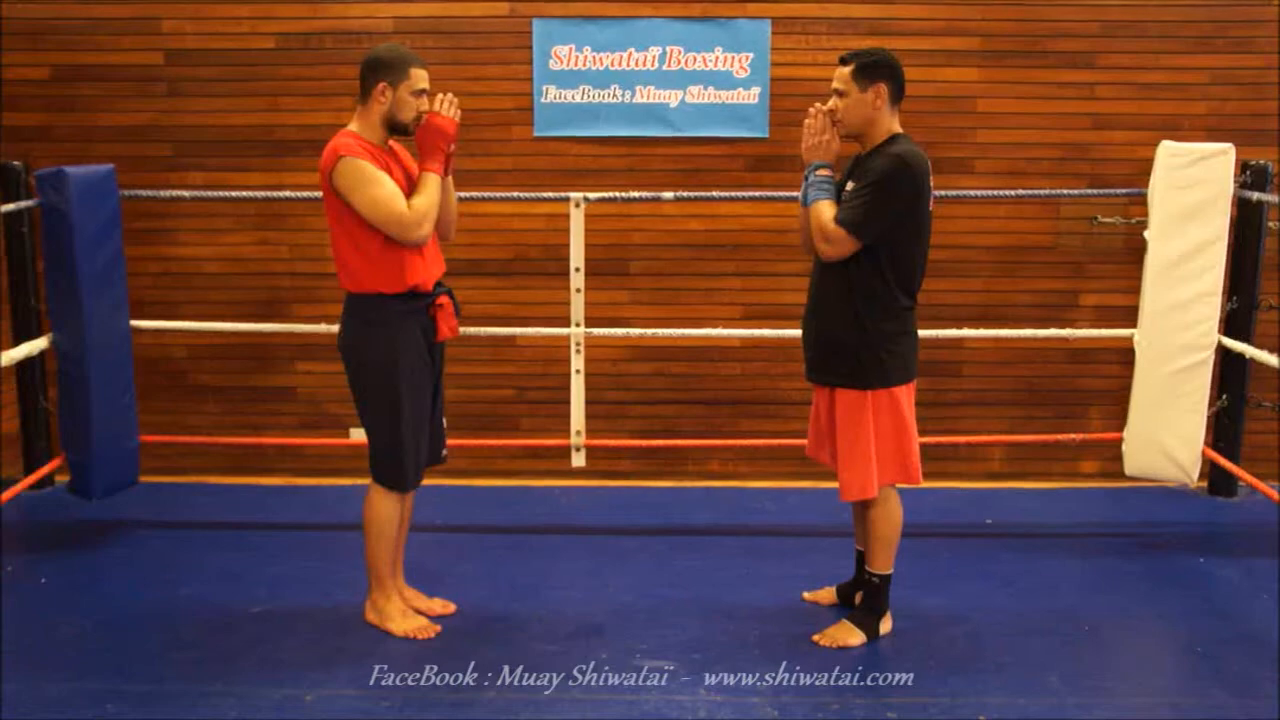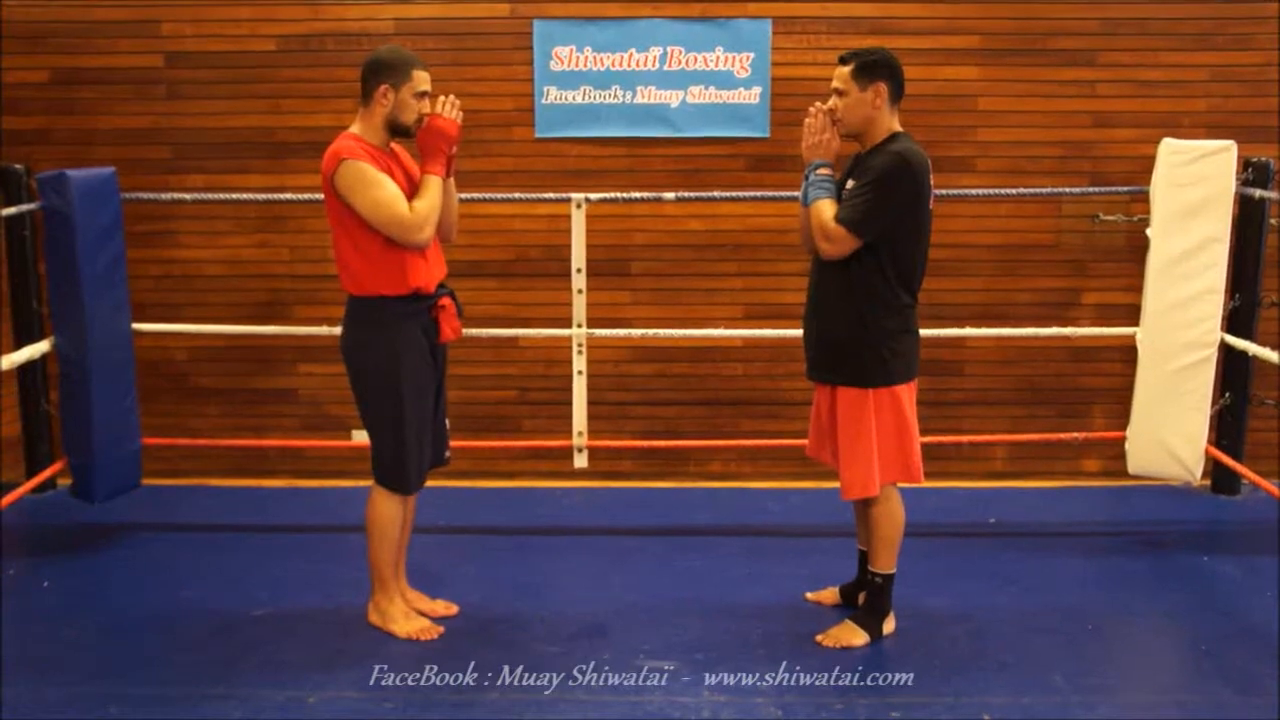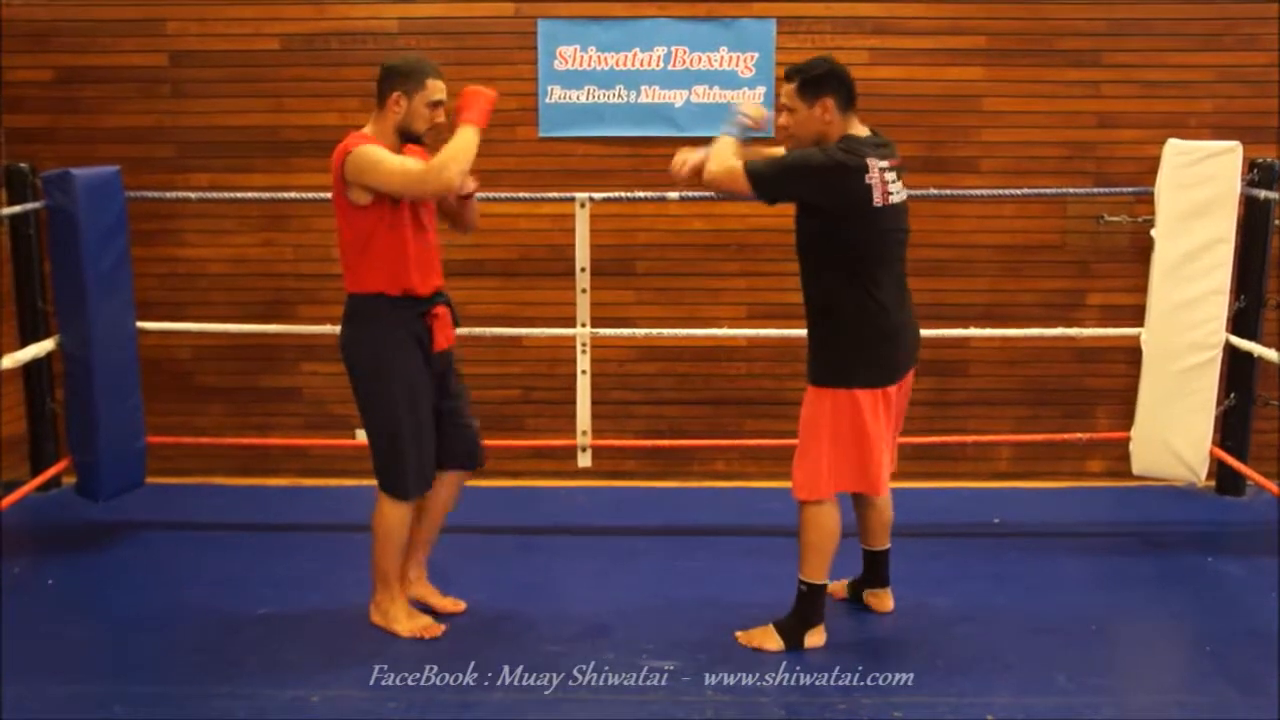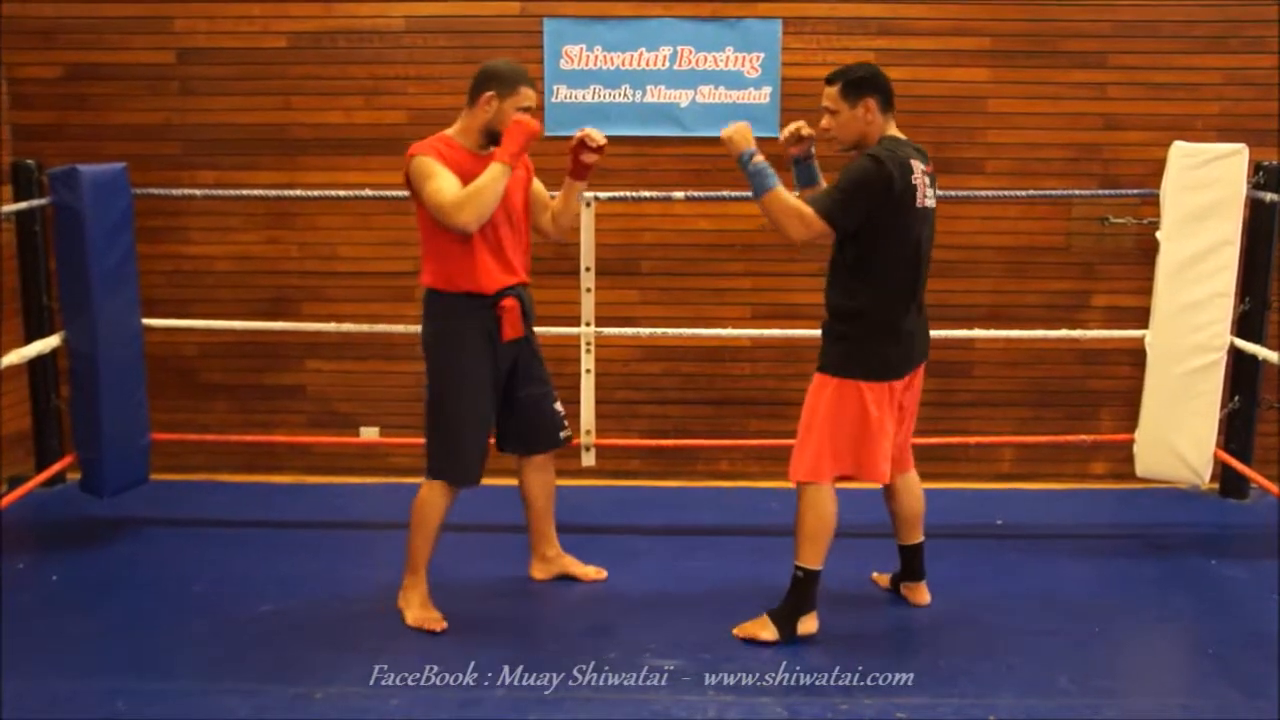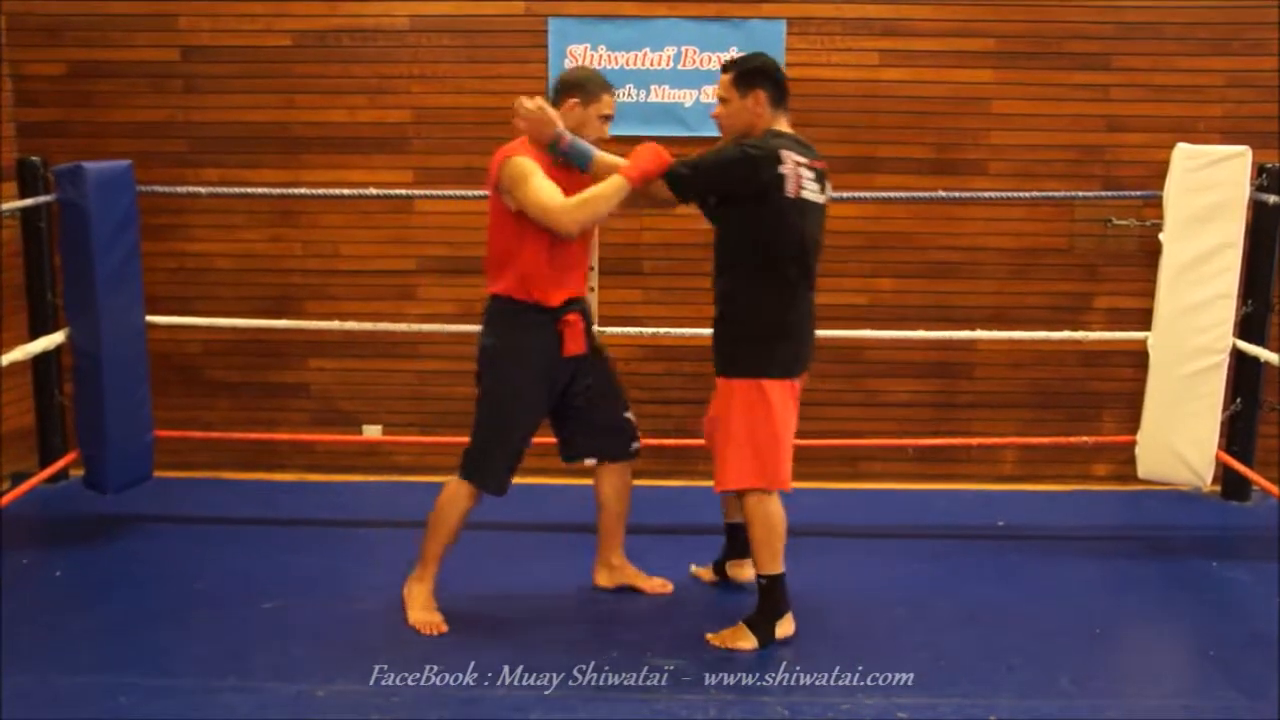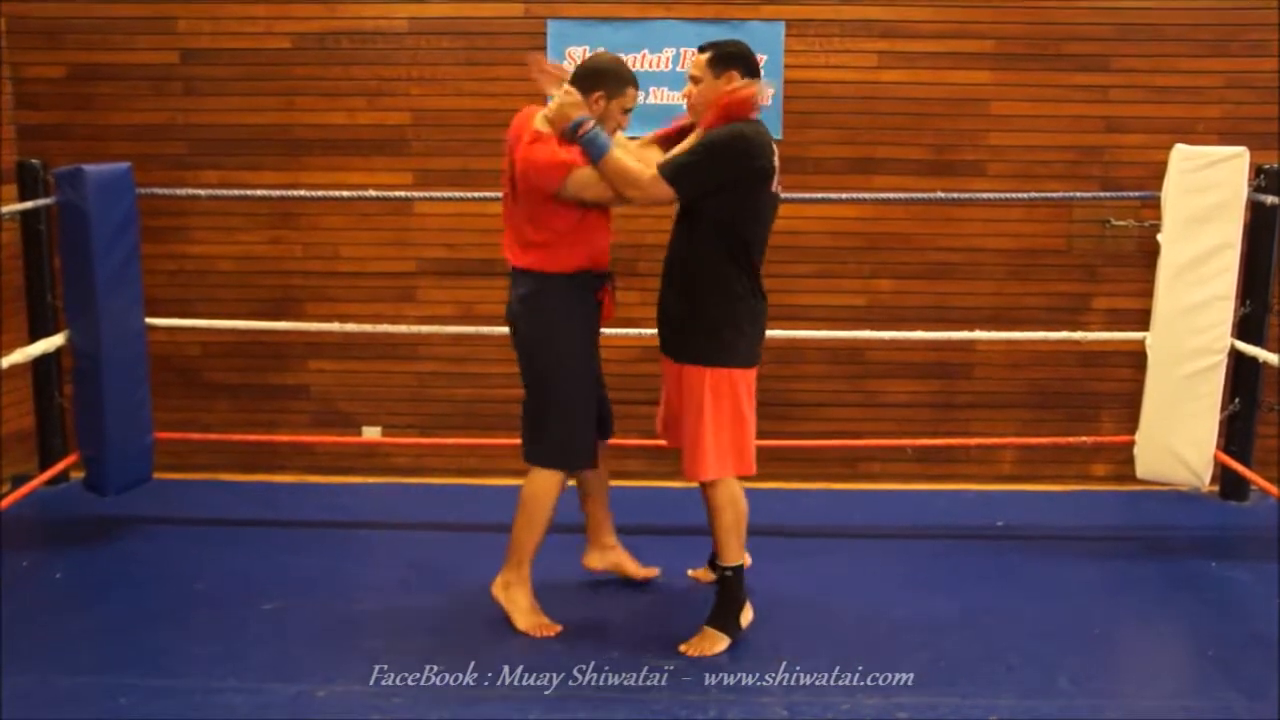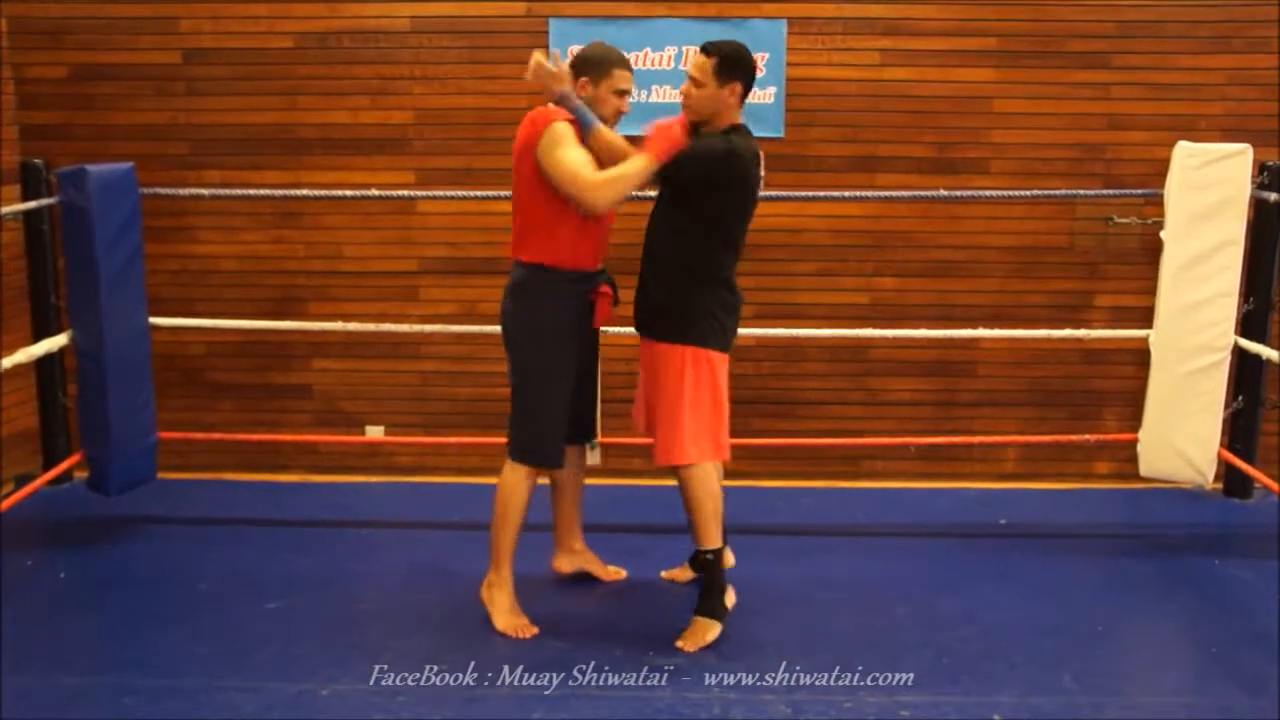
dt=0.7s
person 1, frame 1
left shoulder: (899, 165)
right shoulder: (864, 163)
left elbow: (831, 243)
right elbow: (811, 241)
left wrist: (819, 168)
right wrist: (816, 167)
left hip: (874, 355)
right hip: (845, 348)
left knee: (875, 481)
right knee: (858, 477)
left ankle: (874, 609)
right ankle: (860, 581)
person 1, frame 2
left shoulder: (899, 163)
right shoulder: (864, 162)
left elbow: (832, 241)
right elbow: (810, 241)
left wrist: (819, 168)
right wrist: (817, 166)
left hip: (875, 353)
right hip: (845, 347)
left knee: (877, 480)
right knee: (859, 476)
left ankle: (878, 609)
right ankle: (864, 582)
person 1, frame 3
left shoulder: (829, 167)
right shoulder: (879, 156)
left elbow: (723, 176)
right elbow: (781, 164)
left wrist: (736, 131)
right wrist: (708, 156)
left hip: (851, 356)
right hip: (892, 345)
left knee: (818, 485)
right knee: (869, 472)
left ankle: (806, 620)
right ankle: (876, 582)
person 1, frame 4
left shoulder: (875, 167)
right shoulder: (912, 163)
left elbow: (803, 229)
right elbow: (828, 214)
left wrist: (750, 159)
right wrist: (803, 161)
left hip: (861, 352)
right hip: (903, 344)
left knee: (815, 471)
right knee: (896, 462)
left ankle: (798, 607)
right ankle: (913, 577)
person 1, frame 5
left shoulder: (756, 159)
right shoulder: (809, 164)
left elbow: (645, 185)
left wrist: (560, 137)
left hip: (760, 348)
right hip: (777, 339)
left knee: (754, 474)
right knee: (725, 440)
left ankle: (773, 613)
right ankle: (736, 555)
person 1, frame 6
left shoulder: (740, 142)
right shoulder: (717, 140)
left elbow: (643, 188)
right elbow: (647, 162)
left wrist: (583, 125)
left hip: (722, 330)
right hip: (696, 322)
left knee: (719, 464)
right knee: (702, 454)
left ankle: (732, 605)
right ankle: (727, 552)
person 1, frame 7
left shoulder: (728, 156)
right shoulder: (699, 139)
left hip: (695, 324)
right hip: (674, 314)
left knee: (692, 450)
right knee: (681, 442)
left ankle: (714, 594)
right ankle: (712, 550)
person 2, frame 1
left shoulder: (395, 150)
right shoulder: (349, 157)
left elbow: (443, 229)
right elbow: (413, 228)
left wrist: (442, 157)
right wrist: (431, 157)
left hip: (417, 317)
right hip: (382, 322)
left knee: (412, 463)
right knee: (393, 468)
left ankle: (396, 584)
right ankle: (380, 599)
person 2, frame 2
left shoulder: (396, 152)
right shoulder: (351, 161)
left elbow: (445, 231)
right elbow: (415, 231)
left wrist: (443, 160)
right wrist: (433, 158)
left hip: (419, 319)
right hip: (385, 325)
left knee: (415, 465)
right knee: (396, 470)
left ankle: (399, 585)
right ankle: (383, 601)
person 2, frame 3
left shoulder: (411, 157)
right shoulder: (360, 155)
left elbow: (461, 218)
right elbow: (439, 178)
left wrist: (463, 186)
right wrist: (475, 116)
left hip: (423, 322)
right hip: (382, 327)
left knee: (456, 457)
right knee: (404, 475)
left ankle: (412, 576)
right ankle: (386, 600)
person 2, frame 4
left shoulder: (511, 156)
right shoulder: (429, 157)
left elbow: (555, 226)
right elbow: (464, 216)
left wrist: (578, 171)
right wrist: (507, 154)
left hip: (511, 313)
right hip: (459, 318)
left knee: (541, 441)
right knee: (450, 465)
left ankle: (547, 554)
right ankle: (414, 586)
person 2, frame 5
left shoulder: (579, 163)
right shoulder: (519, 162)
left elbow: (625, 201)
right elbow: (568, 219)
right wrist: (635, 170)
left hip: (570, 326)
right hip: (520, 330)
left knee: (617, 445)
right knee: (481, 469)
left ankle: (611, 564)
right ankle: (420, 581)
person 2, frame 6
left shoulder: (532, 120)
right shoulder: (557, 161)
left hip: (548, 294)
right hip: (558, 303)
left knee: (588, 427)
right knee: (558, 451)
left ankle: (603, 544)
right ankle: (516, 580)
person 2, frame 7
left shoulder: (573, 131)
right shoulder: (549, 128)
right elbow: (597, 195)
right wrist: (656, 150)
left hip: (573, 296)
right hip: (544, 298)
left knee: (572, 432)
right knee: (534, 446)
left ankle: (570, 547)
right ankle: (497, 581)
